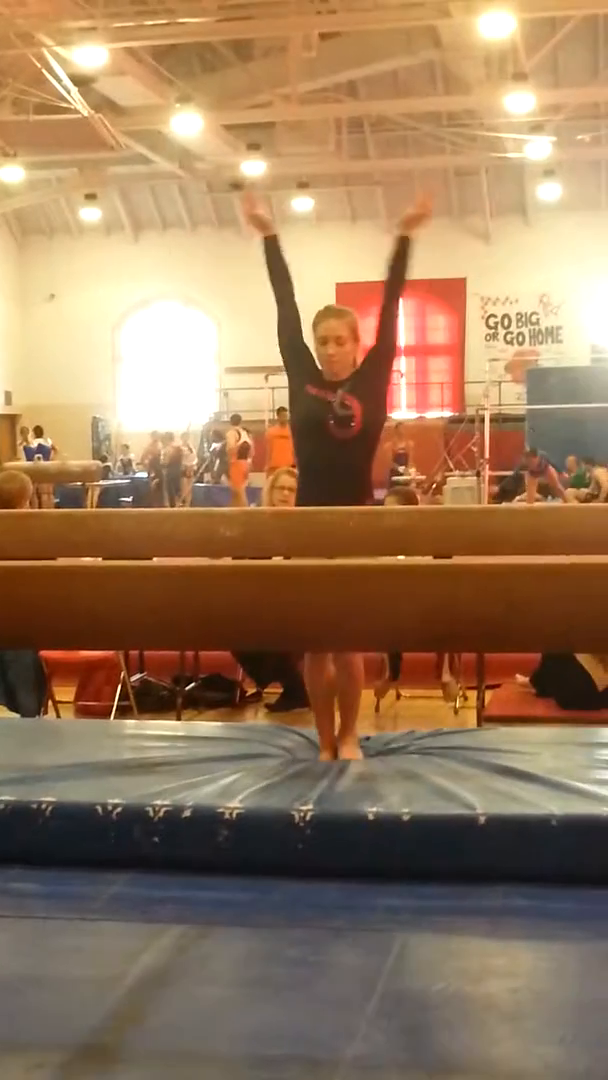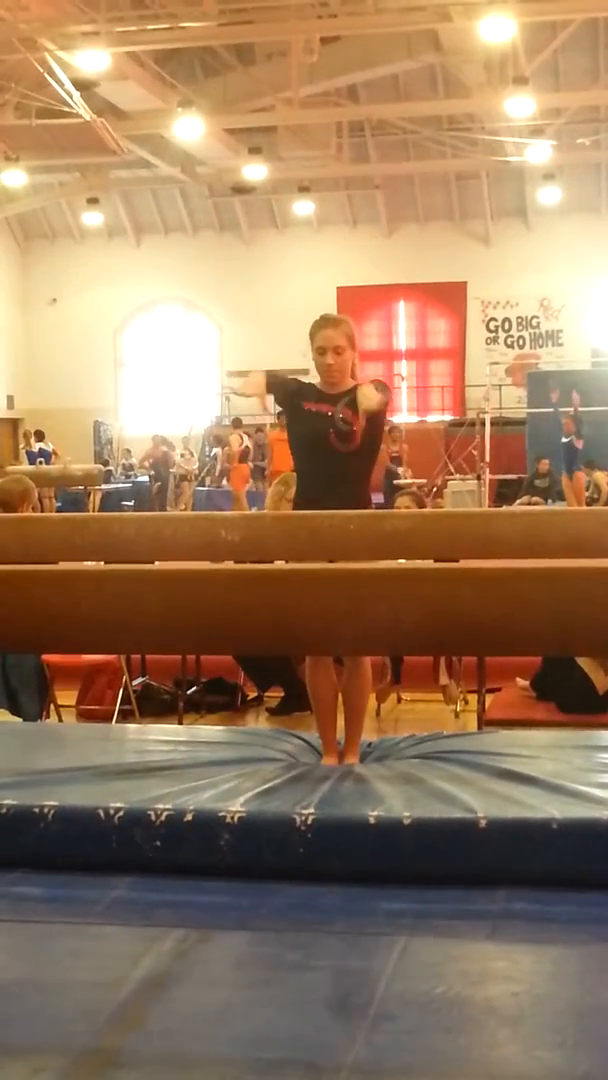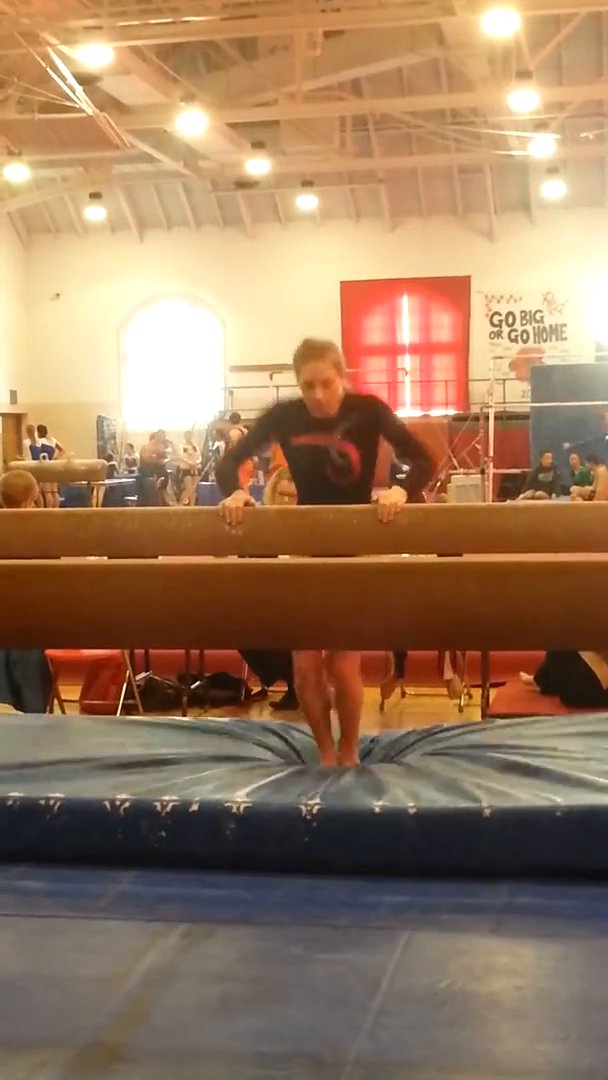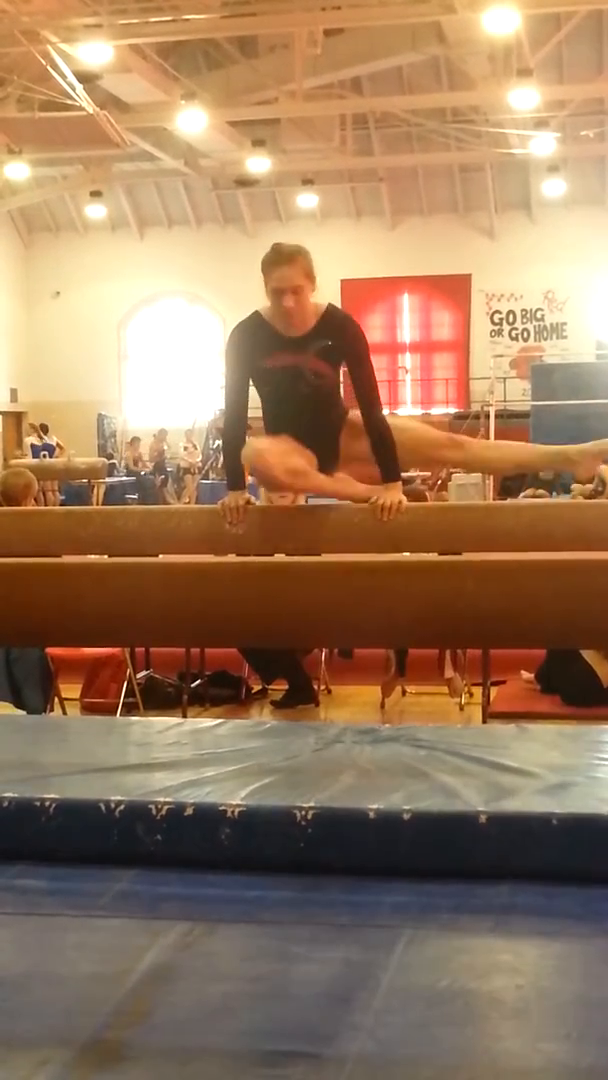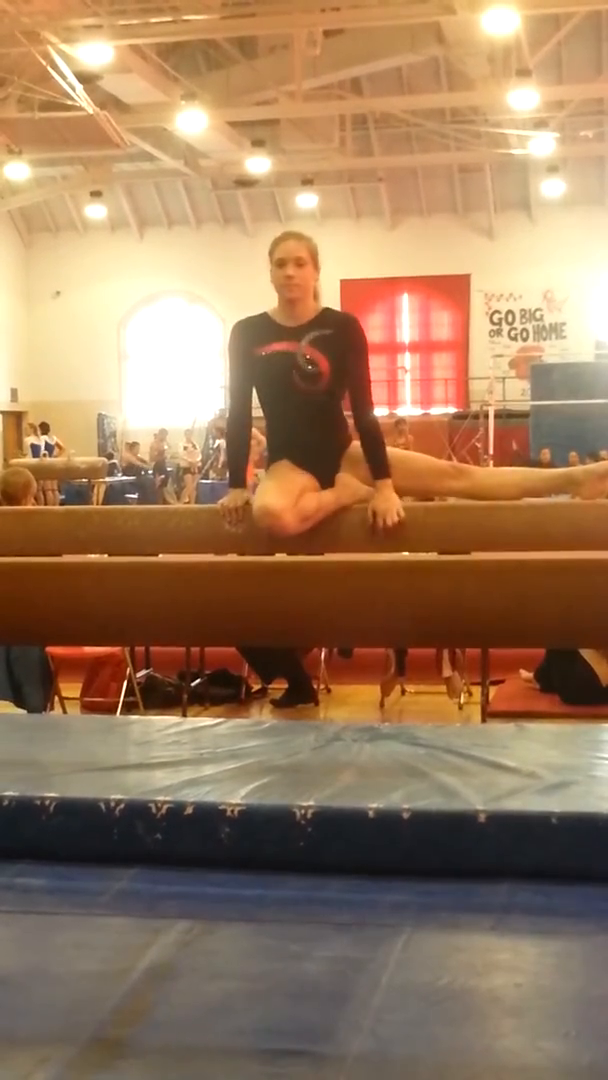
dt=0.7s
person 1, frame 1
left shoulder: (373, 379)
right shoulder: (301, 378)
left elbow: (392, 302)
right elbow: (284, 301)
left wrist: (406, 235)
right wrist: (268, 236)
right knee: (315, 642)
left ankle: (349, 738)
right ankle: (326, 747)
person 1, frame 2
left shoulder: (370, 393)
right shoulder: (298, 394)
left elbow: (381, 399)
right elbow: (277, 385)
left wrist: (372, 397)
right wrist: (260, 381)
left ankle: (352, 750)
right ankle: (328, 749)
person 1, frame 3
left shoulder: (366, 410)
right shoulder: (283, 416)
left elbow: (422, 463)
right elbow: (229, 461)
left wrist: (401, 493)
right wrist: (234, 495)
left knee: (343, 666)
right knee: (305, 668)
left ankle: (349, 753)
right ankle: (327, 752)
person 1, frame 4
left shoulder: (340, 326)
right shoulder: (247, 336)
left elbow: (371, 406)
right elbow: (234, 415)
left wrist: (392, 481)
right wrist: (235, 489)
left hip: (340, 430)
right hip: (291, 442)
left knee: (448, 445)
right knee: (256, 458)
left ankle: (570, 456)
right ankle: (361, 491)
person 1, frame 5
left shoulder: (342, 327)
right shoulder: (247, 333)
left elbow: (363, 410)
right elbow: (238, 412)
left wrist: (384, 484)
right wrist: (236, 485)
left hip: (341, 452)
right hip: (290, 462)
left knee: (452, 474)
right knee: (273, 515)
left ankle: (574, 478)
right ankle: (351, 491)
